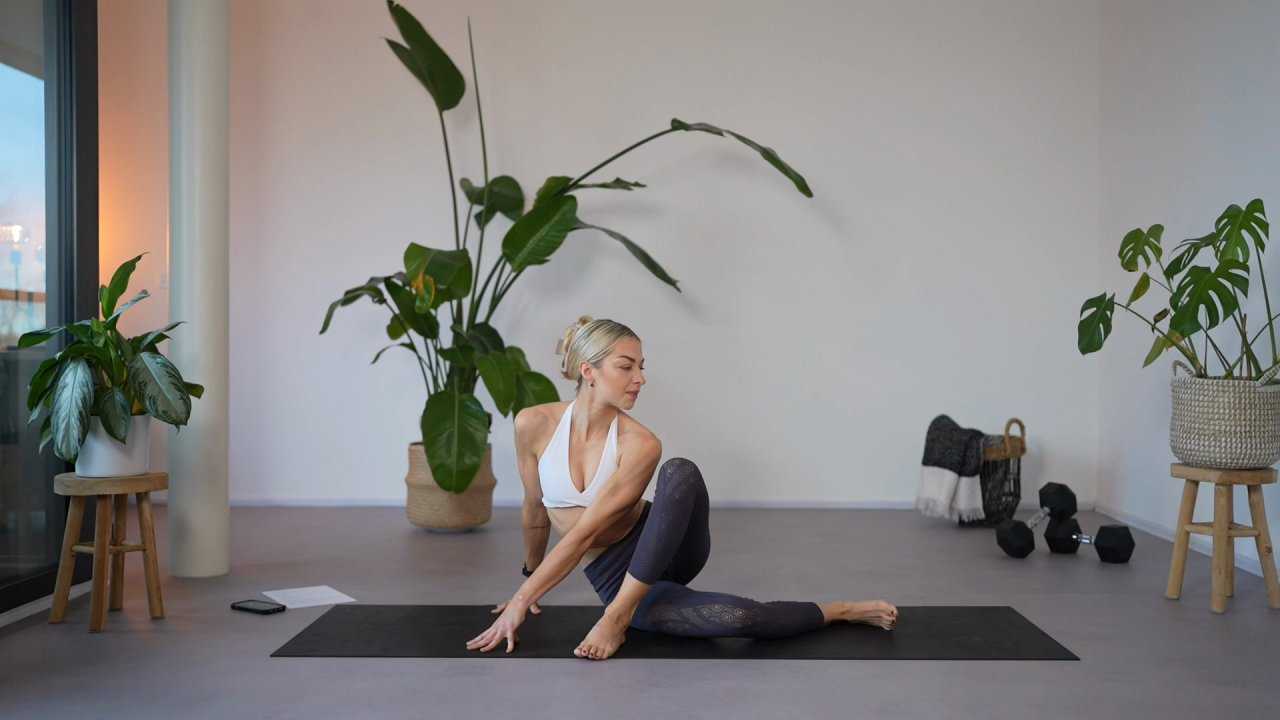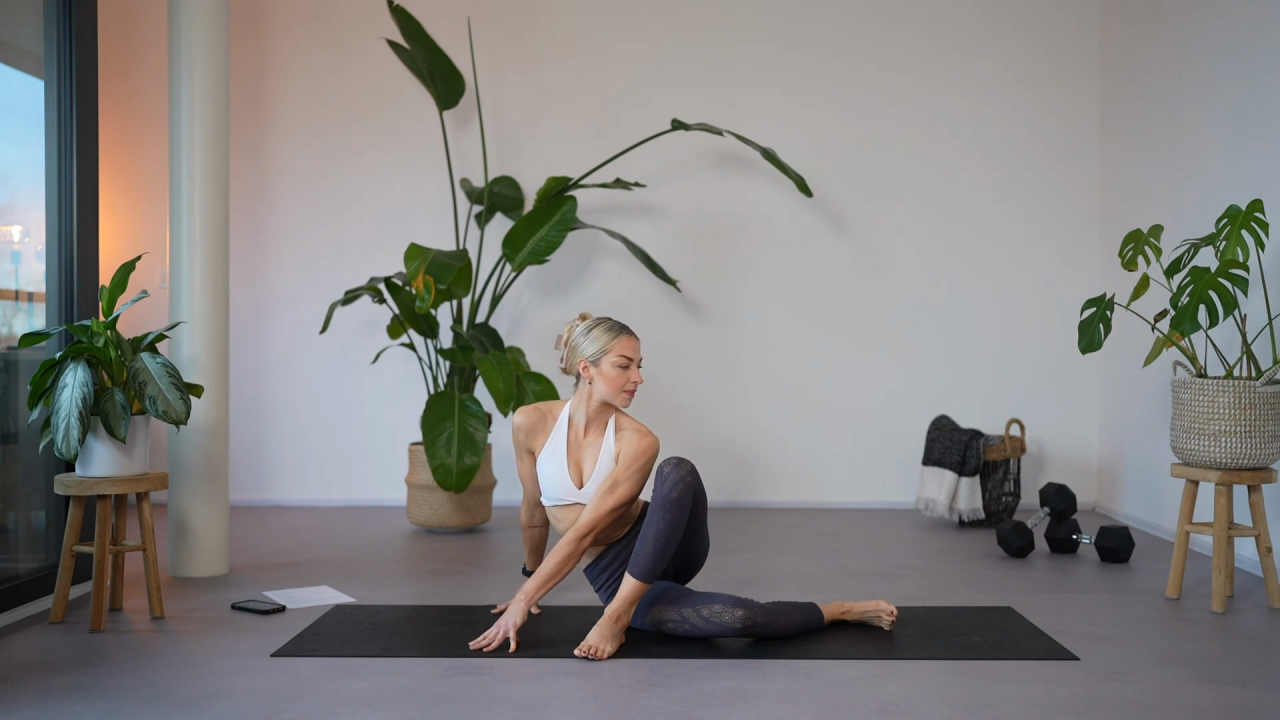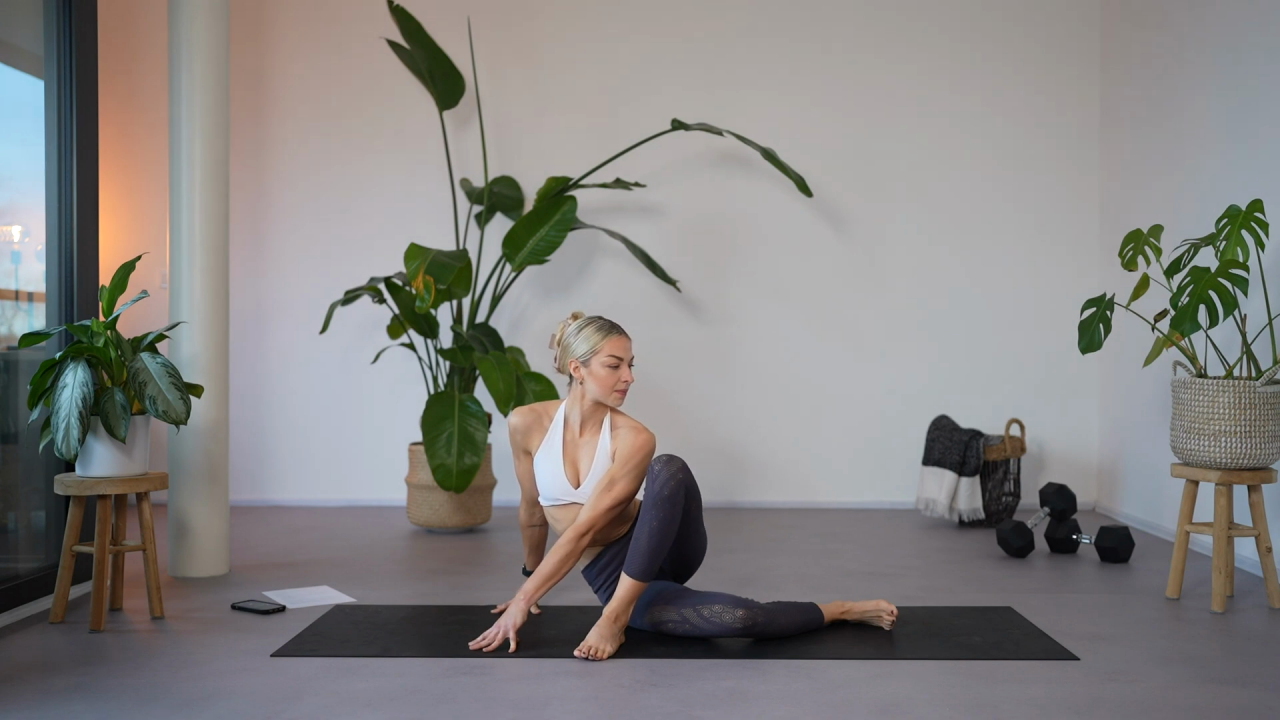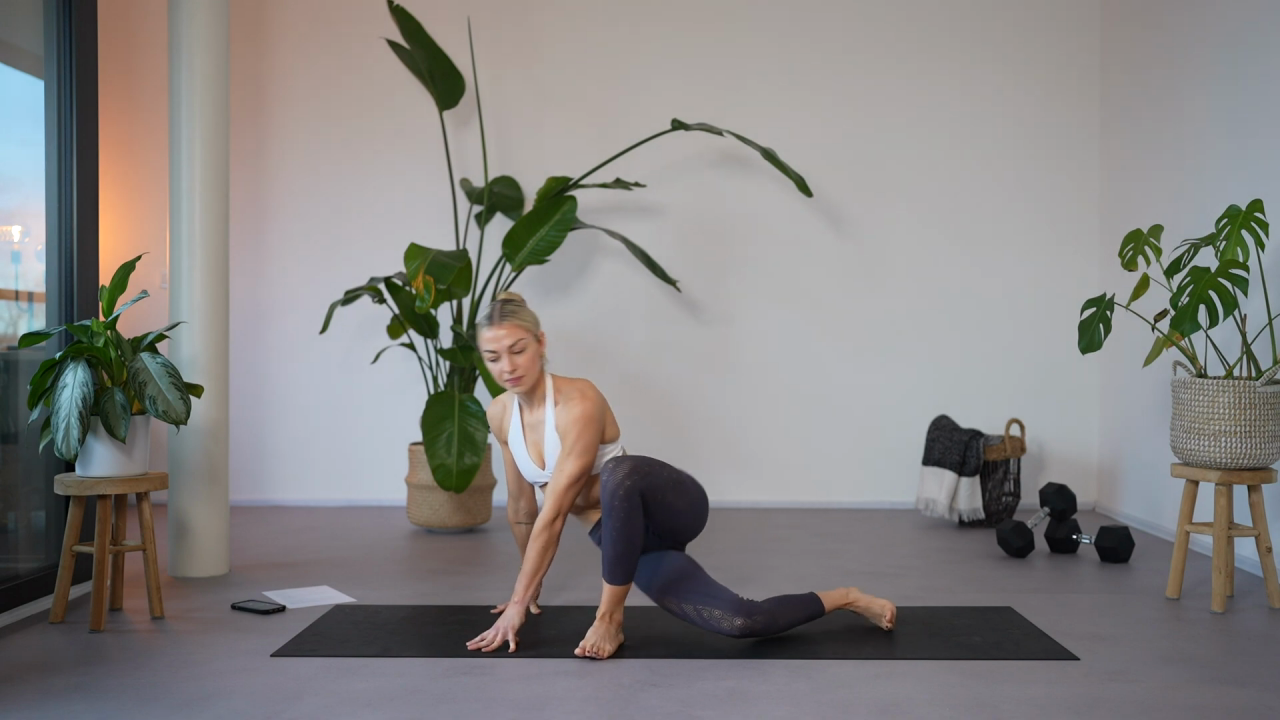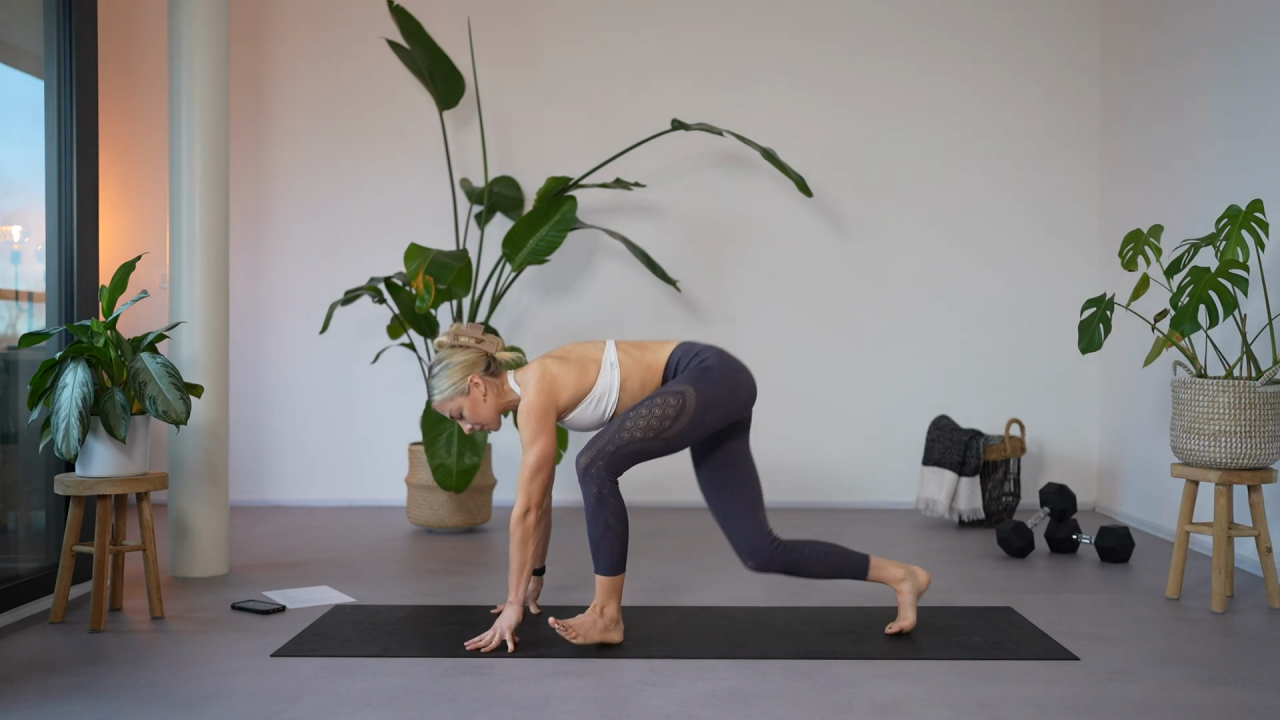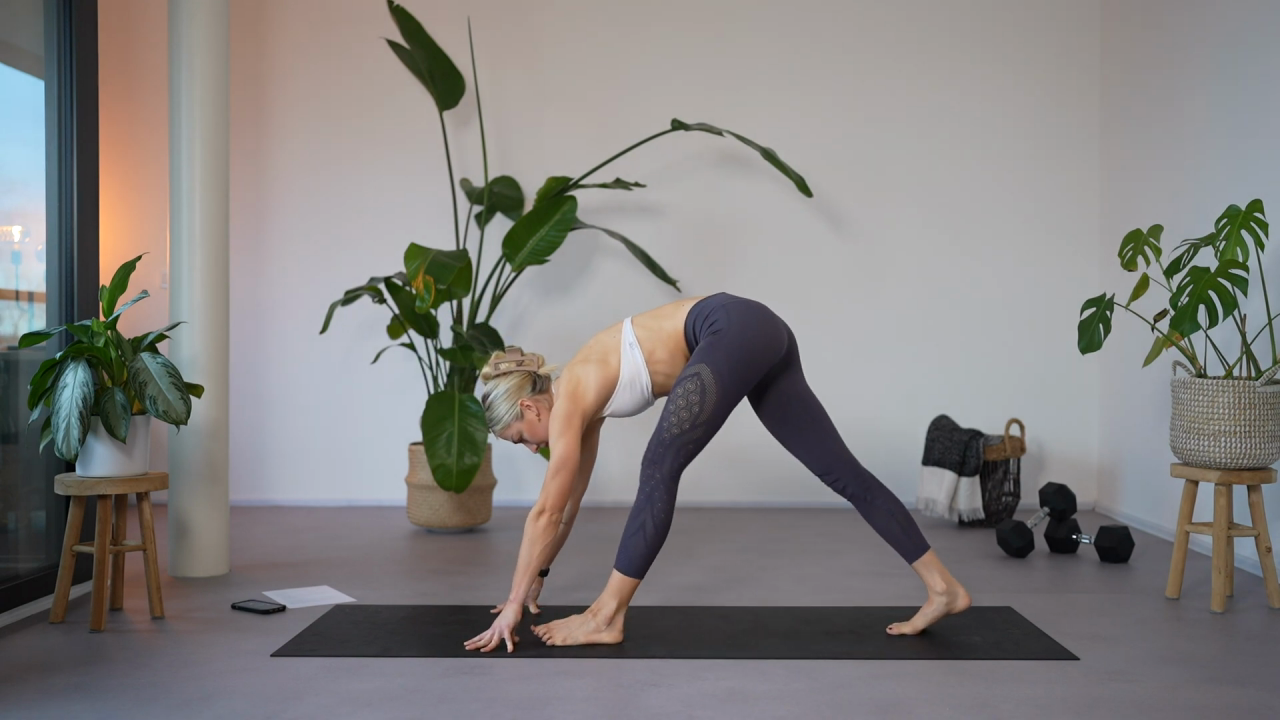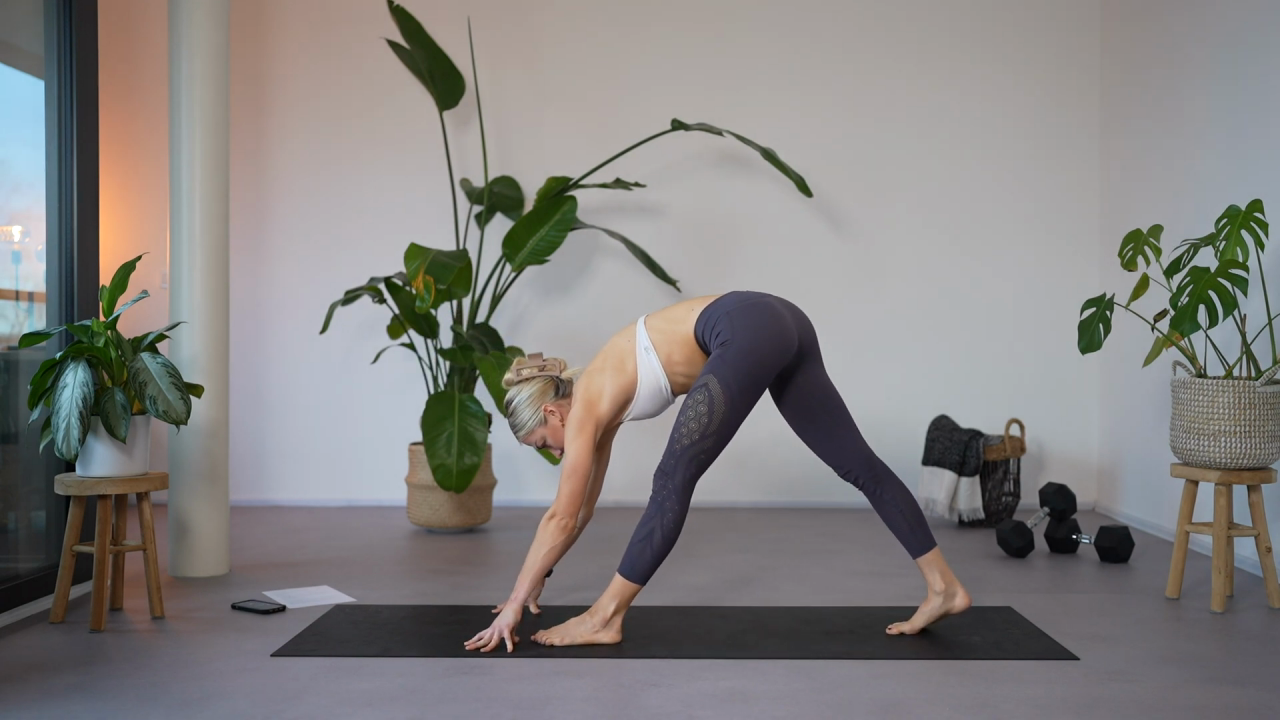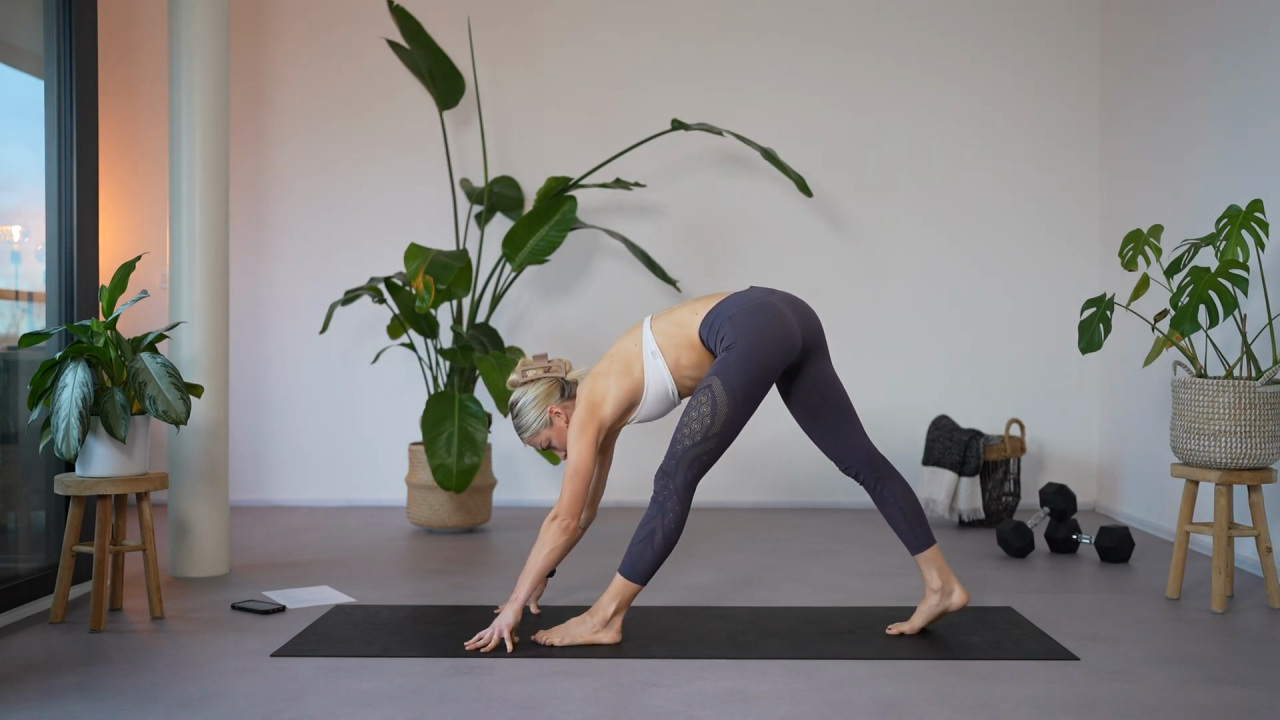
dt=0.7s
person 1, frame 1
left shoulder: (641, 443)
right shoulder: (533, 425)
left elbow: (585, 532)
right elbow: (535, 510)
left wrist: (521, 602)
right wrist: (529, 581)
left hip: (667, 551)
right hip: (616, 576)
left knee: (680, 472)
right knee: (740, 618)
left ankle: (618, 617)
right ankle: (842, 610)
person 1, frame 2
left shoulder: (638, 441)
right shoulder: (531, 422)
left elbow: (585, 531)
right elbow: (534, 509)
left wrist: (523, 601)
right wrist: (529, 579)
left hip: (665, 552)
right hip: (616, 575)
left knee: (678, 471)
right knee: (739, 619)
left ankle: (618, 616)
right ankle: (842, 610)
person 1, frame 3
left shoulder: (634, 439)
right shoulder: (527, 423)
left elbow: (583, 530)
right elbow: (532, 509)
left wrist: (522, 602)
right wrist: (530, 579)
left hip: (664, 551)
right hip: (614, 577)
left knee: (669, 469)
right knee: (739, 619)
left ankle: (616, 616)
right ankle: (843, 610)
person 1, frame 4
left shoulder: (579, 401)
right shoulder: (499, 414)
left elbow: (552, 516)
right elbow: (520, 505)
left wrist: (518, 604)
right wrist: (526, 585)
left hip: (667, 516)
right hip: (626, 540)
left knee: (617, 473)
right knee: (741, 622)
left ankle: (610, 618)
right ankle: (845, 599)
person 1, frame 5
left shoulder: (535, 393)
right shoulder: (530, 397)
left elbow: (525, 510)
right elbow: (539, 503)
left wrist: (512, 606)
right wrist: (531, 576)
left hip: (708, 375)
right hip: (710, 388)
left knee: (597, 467)
right knee: (758, 553)
left ankle: (607, 616)
right ankle: (901, 575)
person 1, frame 6
left shoulder: (568, 400)
right shoulder: (583, 398)
left elbow: (546, 511)
right elbow: (569, 504)
left wrist: (514, 603)
right wrist: (536, 577)
left hip: (735, 329)
right hip: (758, 333)
left knee: (661, 466)
right knee: (840, 471)
left ankle: (606, 616)
right ankle: (943, 587)
person 1, frame 7
left shoulder: (585, 406)
right shoulder: (600, 399)
left elbow: (561, 517)
right elbow: (583, 509)
left wrist: (516, 601)
right wrist: (538, 577)
left hip: (748, 330)
right hip: (778, 323)
left knee: (673, 479)
right knee: (856, 464)
left ankle: (604, 618)
right ankle: (943, 587)
person 1, frame 8
left shoulder: (589, 408)
right shoulder: (601, 400)
left elbow: (563, 519)
right elbow: (586, 510)
left wrist: (517, 602)
right wrist: (536, 581)
left hip: (753, 330)
right hip: (785, 317)
left knee: (676, 479)
right knee: (860, 460)
left ankle: (605, 618)
right ankle: (941, 585)
